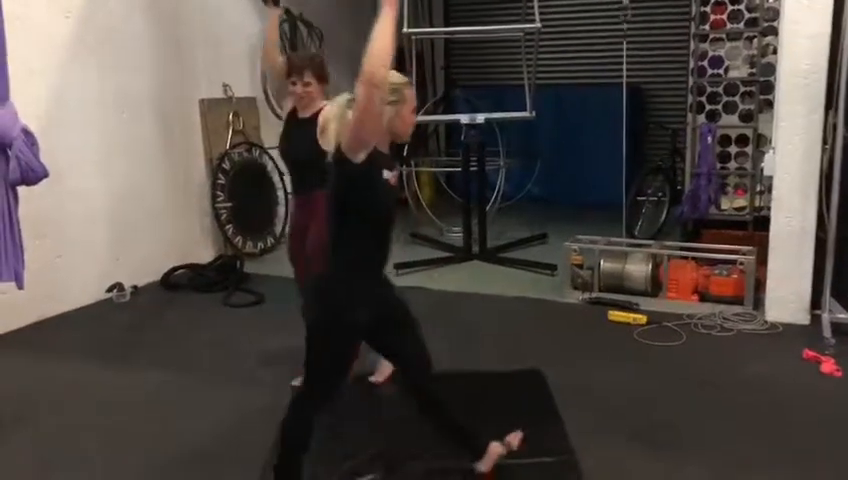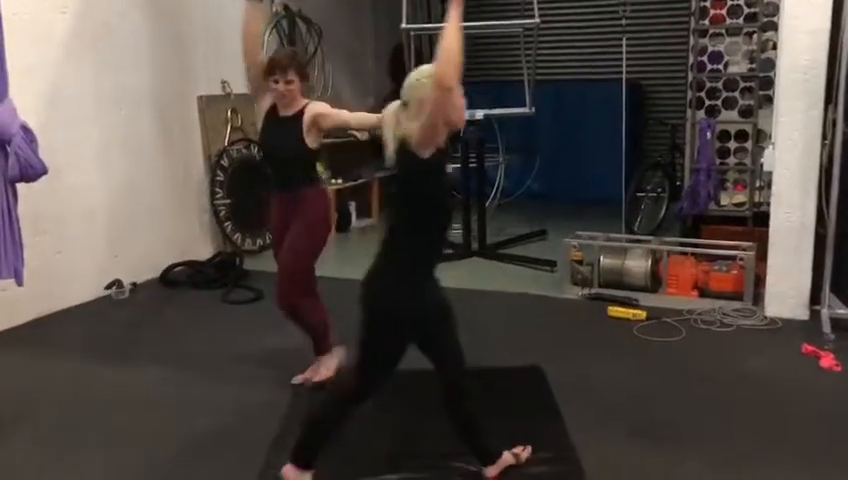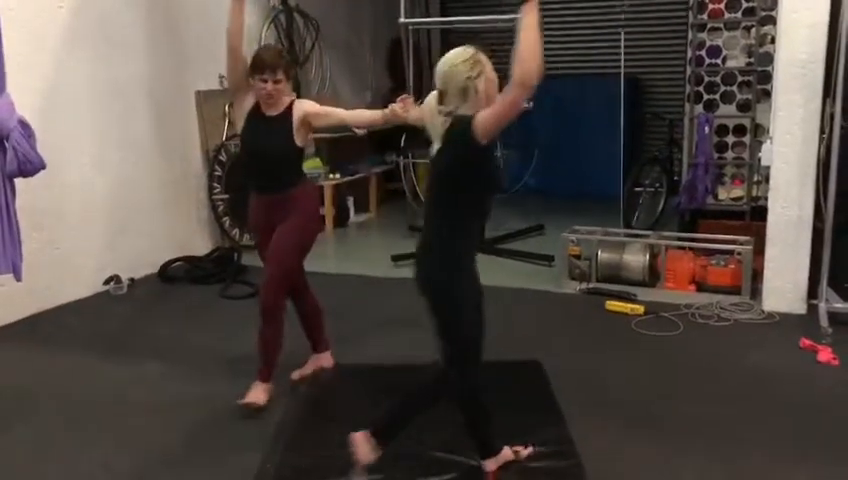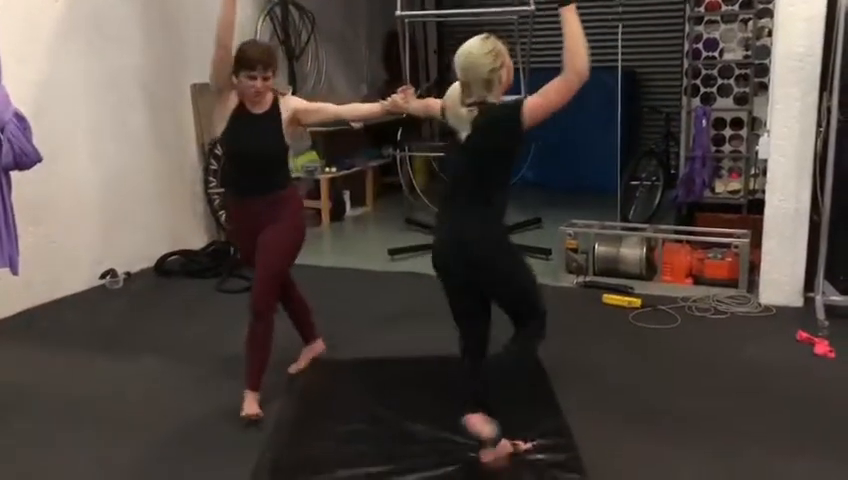
dt=0.2s
person 1, frame 1
left shoulder: (377, 154)
right shoulder: (353, 158)
right elbow: (371, 83)
left hip: (374, 291)
right hip: (339, 298)
left knee: (421, 375)
right knee: (316, 395)
person 1, frame 2
left shoulder: (427, 149)
right shoulder: (418, 152)
right elbow: (444, 81)
left hip: (419, 285)
right hip: (394, 289)
left knee: (454, 373)
right knee: (364, 383)
person 1, frame 3
left shoulder: (453, 127)
right shoulder: (468, 134)
left elbow: (427, 112)
right elbow: (525, 81)
left wrist: (412, 112)
left hip: (445, 261)
right hip: (447, 267)
left knee: (466, 364)
right knee: (459, 369)
left ankle: (489, 451)
right ankle: (373, 438)
person 1, frame 4
left shoulder: (460, 112)
right shoulder: (503, 119)
left elbow: (429, 105)
right elbow: (575, 74)
left wrist: (409, 103)
left hip: (448, 244)
right hip: (483, 247)
left knee: (473, 340)
right knee: (533, 322)
left ankle: (490, 442)
right ankle: (482, 412)
person 2, frame 1
left shoulder: (329, 115)
right shoulder: (289, 108)
right elbow: (271, 57)
right wrist: (274, 9)
left hip: (327, 209)
right hip: (301, 209)
right knee: (309, 292)
left ankle: (385, 353)
person 2, frame 2
left shoulder: (314, 114)
right shoulder: (265, 104)
left elbow: (350, 118)
right elbow: (251, 51)
left wrist: (381, 119)
left hip: (310, 207)
right hip: (279, 206)
left knee: (288, 293)
right knee: (301, 290)
left ankle: (330, 349)
right ankle: (321, 356)
person 2, frame 3
left shoulder: (301, 112)
right shoulder: (244, 102)
left elbow: (346, 116)
right elbow: (234, 50)
left wrist: (385, 116)
left hip: (297, 207)
right hip: (261, 207)
left knee: (270, 295)
right knee: (293, 283)
left ankle: (263, 381)
right ankle: (322, 353)
person 2, frame 4
left shoulder: (288, 108)
right shoulder: (225, 101)
left elbow: (340, 111)
right elbow: (222, 46)
left wrist: (384, 107)
left hip: (282, 210)
right hip: (241, 211)
left knee: (261, 301)
right knee: (278, 284)
left ankle: (251, 392)
right ankle: (313, 342)
